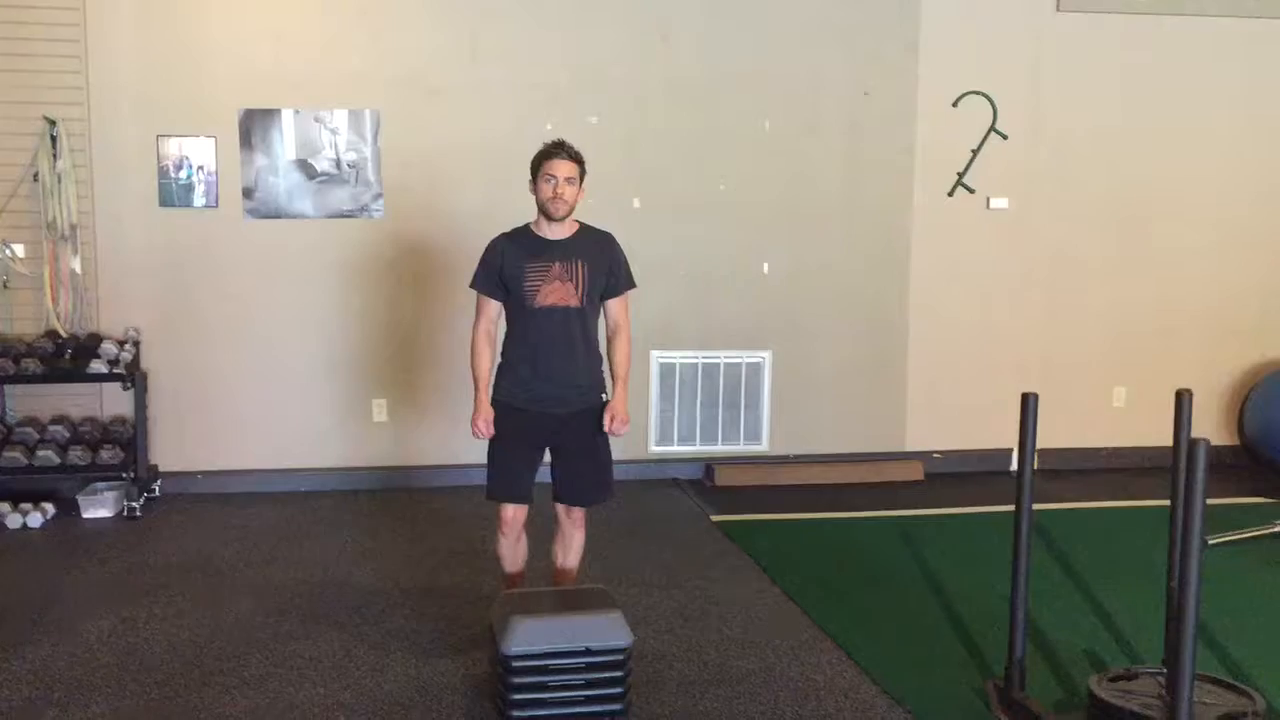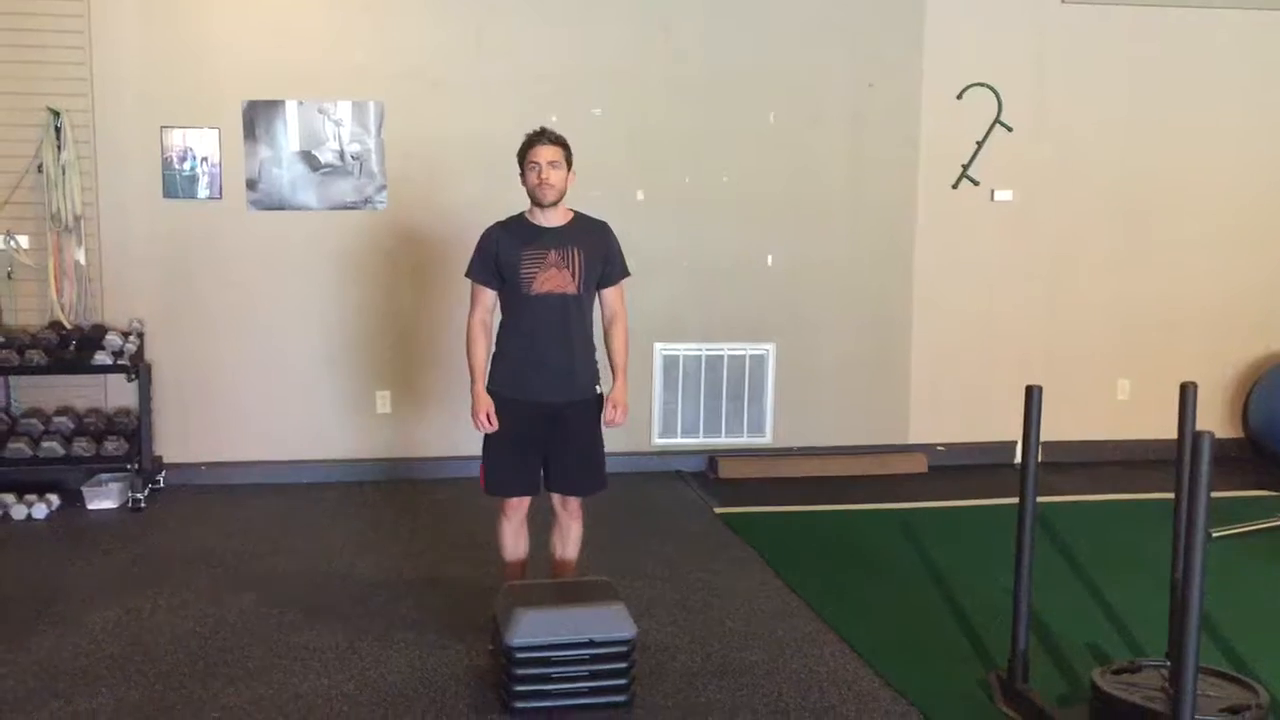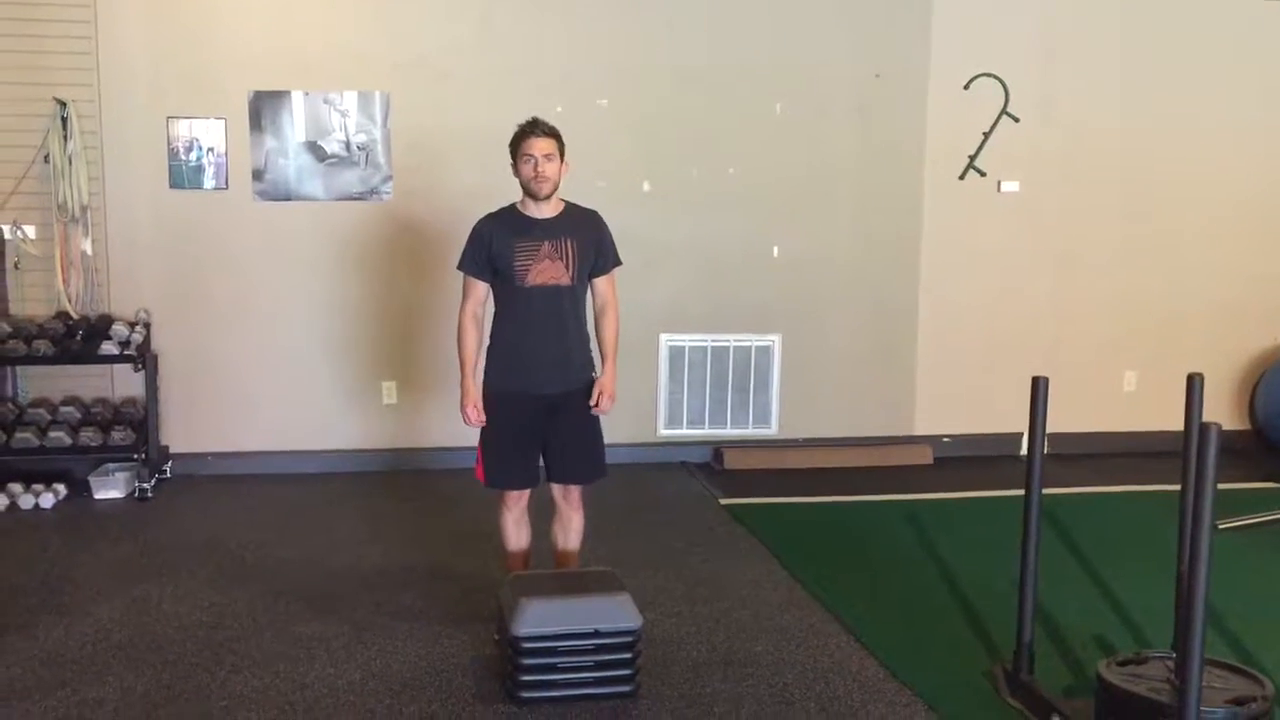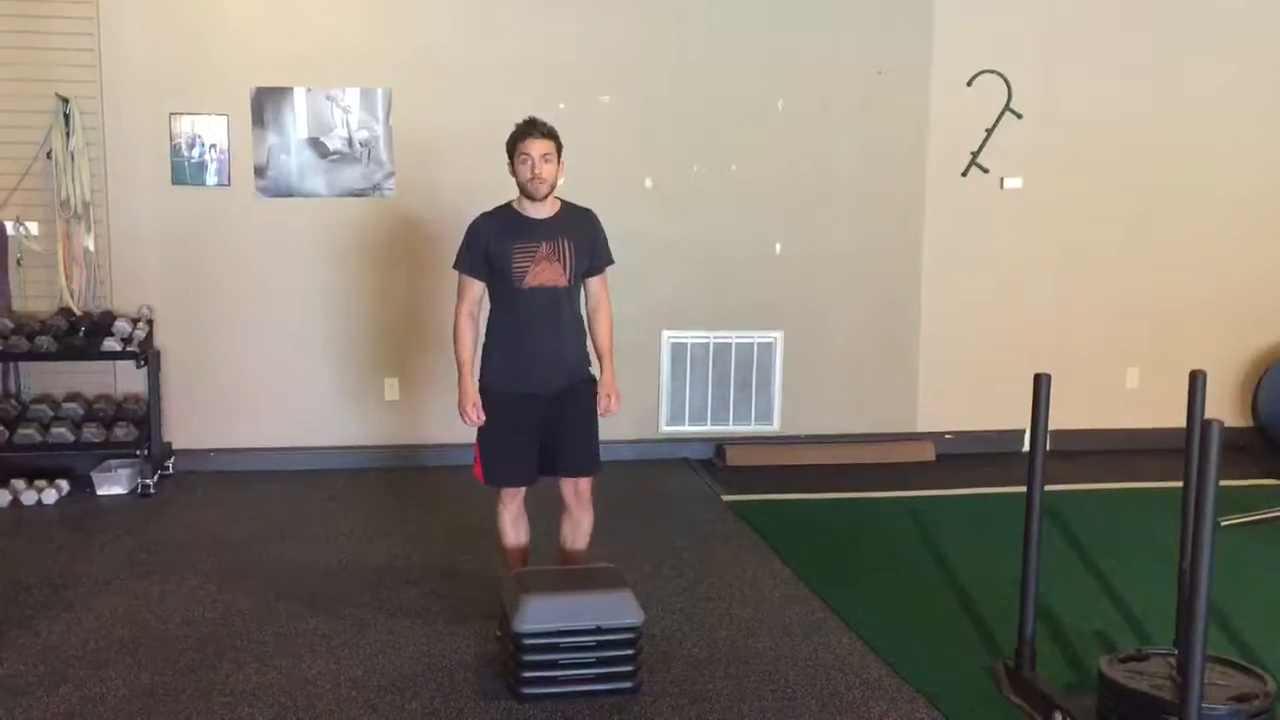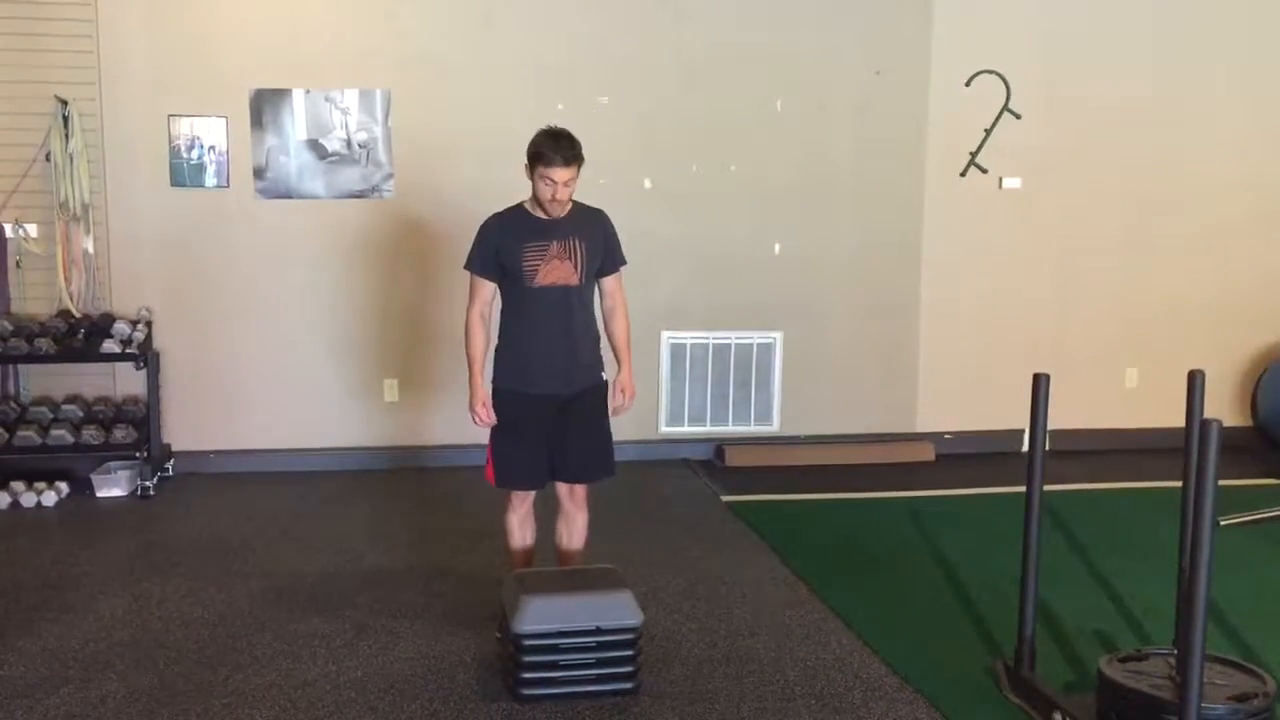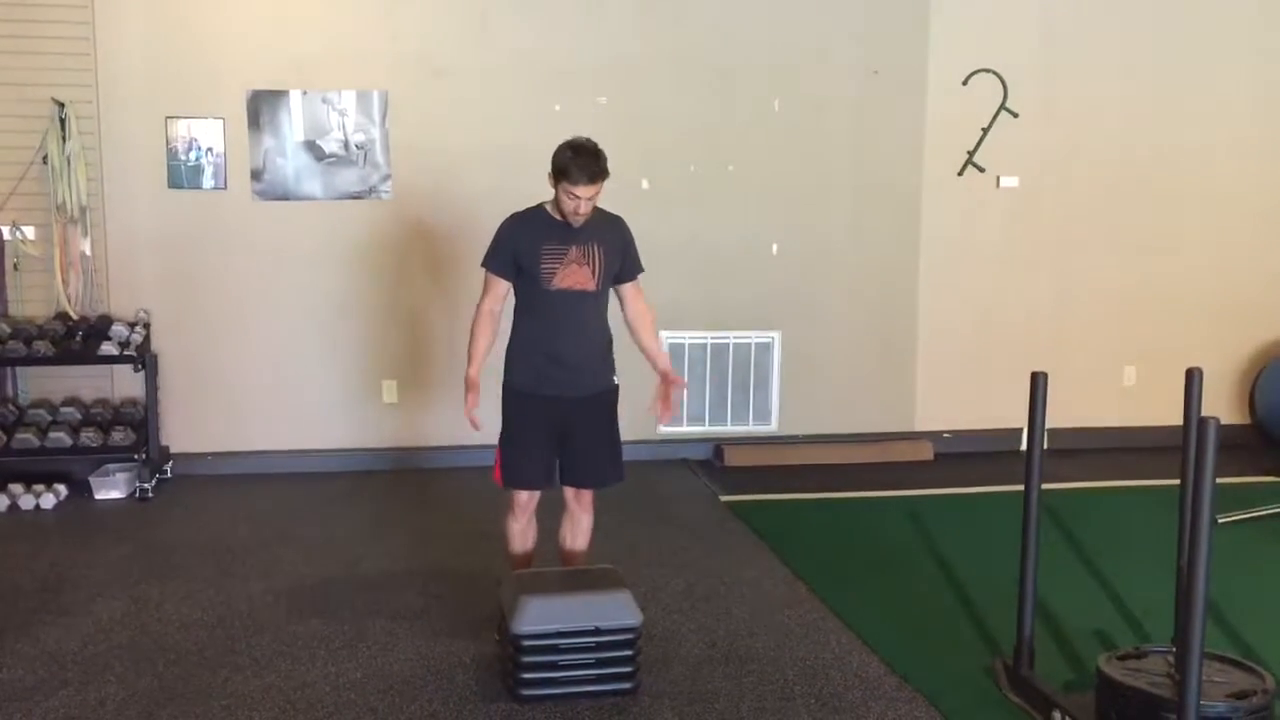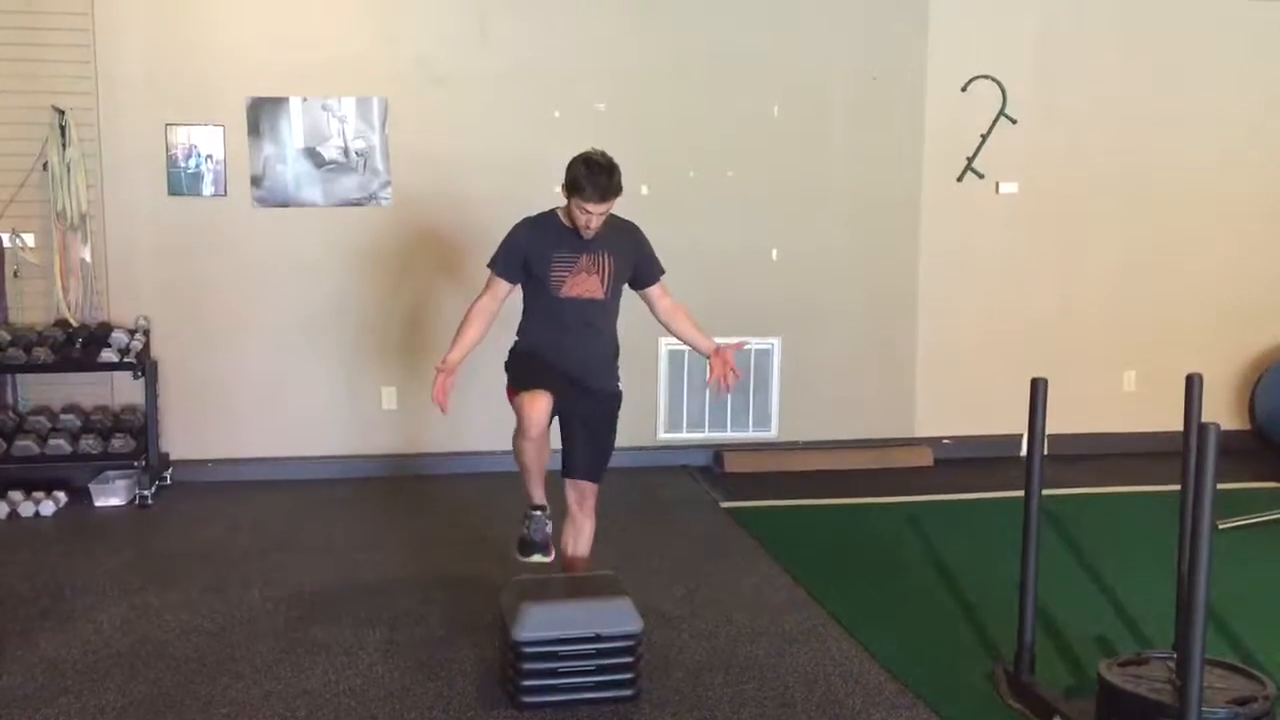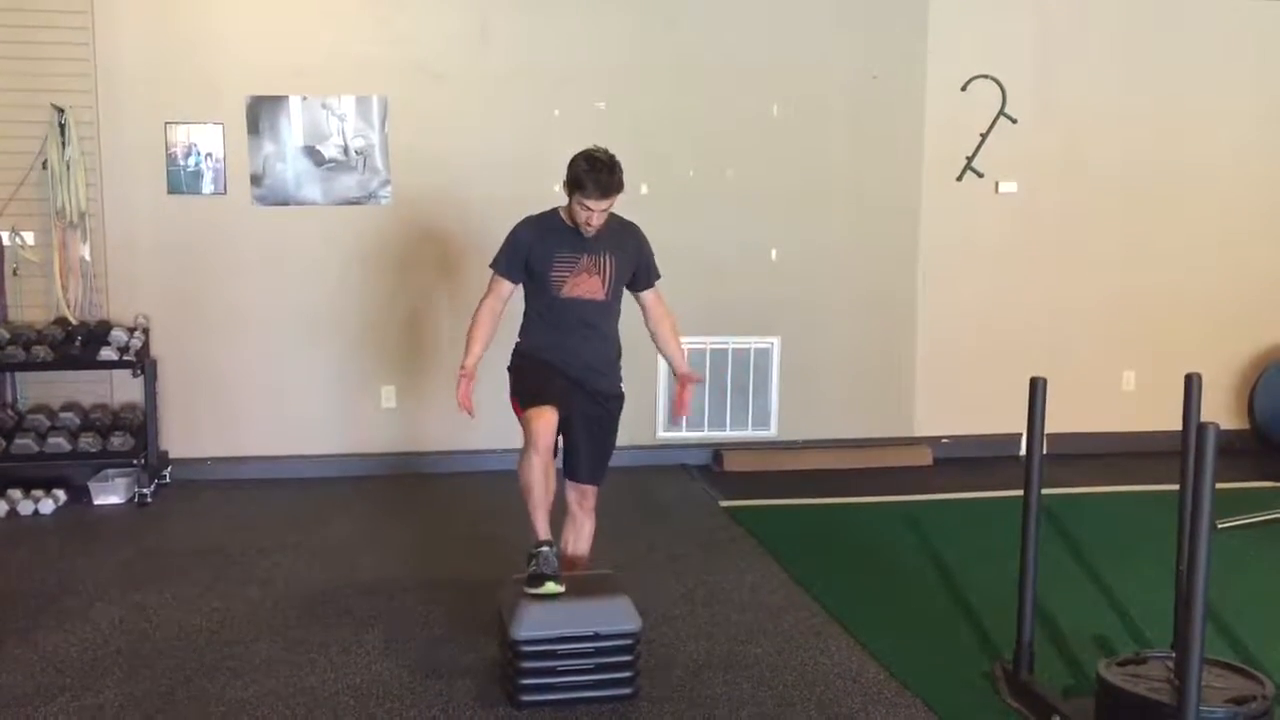
dt=0.4s
person 1, frame 1
left shoulder: (603, 248)
right shoulder: (504, 249)
left elbow: (618, 325)
right elbow: (484, 327)
left wrist: (619, 393)
right wrist: (481, 396)
left hip: (582, 406)
right hip: (517, 404)
left knee: (573, 514)
right knee: (511, 517)
person 1, frame 2
left shoulder: (597, 236)
right shoulder: (499, 238)
left elbow: (614, 314)
right elbow: (480, 318)
left wrist: (620, 383)
right wrist: (479, 389)
left hip: (577, 396)
right hip: (513, 397)
left knee: (570, 504)
right knee: (514, 505)
person 1, frame 3
left shoulder: (589, 226)
right shoulder: (491, 230)
left elbow: (605, 302)
right elbow: (472, 310)
left wrist: (608, 369)
right wrist: (469, 382)
left hip: (573, 387)
right hip: (509, 389)
left knee: (569, 494)
right knee: (514, 496)
person 1, frame 4
left shoulder: (584, 224)
right shoulder: (487, 229)
left elbow: (598, 302)
right elbow: (467, 309)
left wrist: (608, 371)
right wrist: (466, 382)
left hip: (571, 383)
right hip: (506, 387)
left knee: (579, 493)
right knee: (511, 493)
person 1, frame 5
left shoulder: (596, 225)
right shoulder: (499, 230)
left elbow: (613, 300)
right elbow: (479, 310)
left wrist: (625, 367)
right wrist: (476, 381)
left hip: (583, 386)
right hip: (518, 388)
left knee: (574, 493)
right knee: (521, 496)
person 1, frame 6
left shoulder: (614, 231)
right shoulder: (518, 230)
left elbow: (634, 304)
right elbow: (490, 306)
left wrist: (663, 368)
right wrist: (473, 373)
left hip: (593, 389)
right hip: (529, 388)
left knee: (581, 496)
right knee: (523, 499)
person 1, frame 7
left shoulder: (628, 238)
right shoulder: (530, 234)
left elbow: (662, 302)
right elbow: (490, 301)
left wrist: (711, 350)
right wrist: (451, 361)
left hip: (598, 380)
right hip: (537, 360)
left knee: (583, 496)
right knee: (535, 412)
right ankle: (537, 512)
person 1, frame 8
left shoulder: (629, 239)
right shoulder: (531, 233)
left elbow: (653, 307)
right elbow: (494, 301)
left wrist: (682, 370)
right wrist: (469, 366)
left hip: (600, 379)
right hip: (539, 363)
left knee: (583, 498)
right knee: (541, 431)
left ankle: (572, 591)
right ankle: (542, 550)
